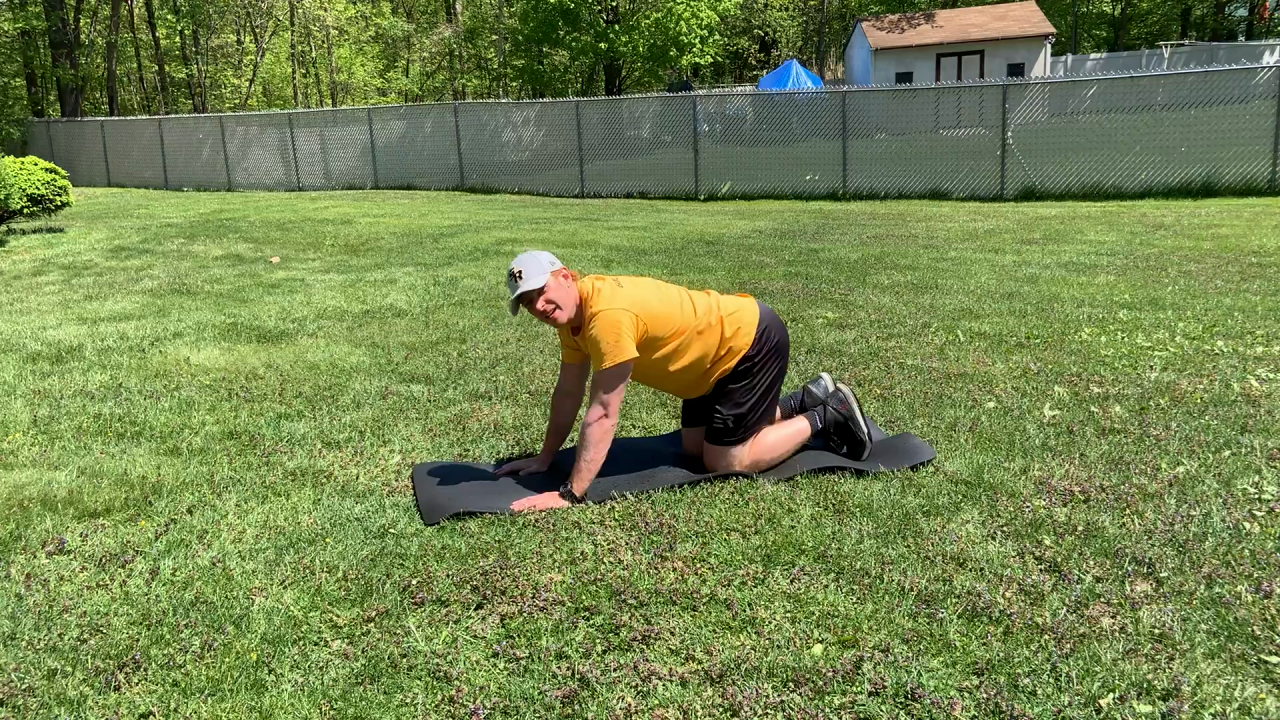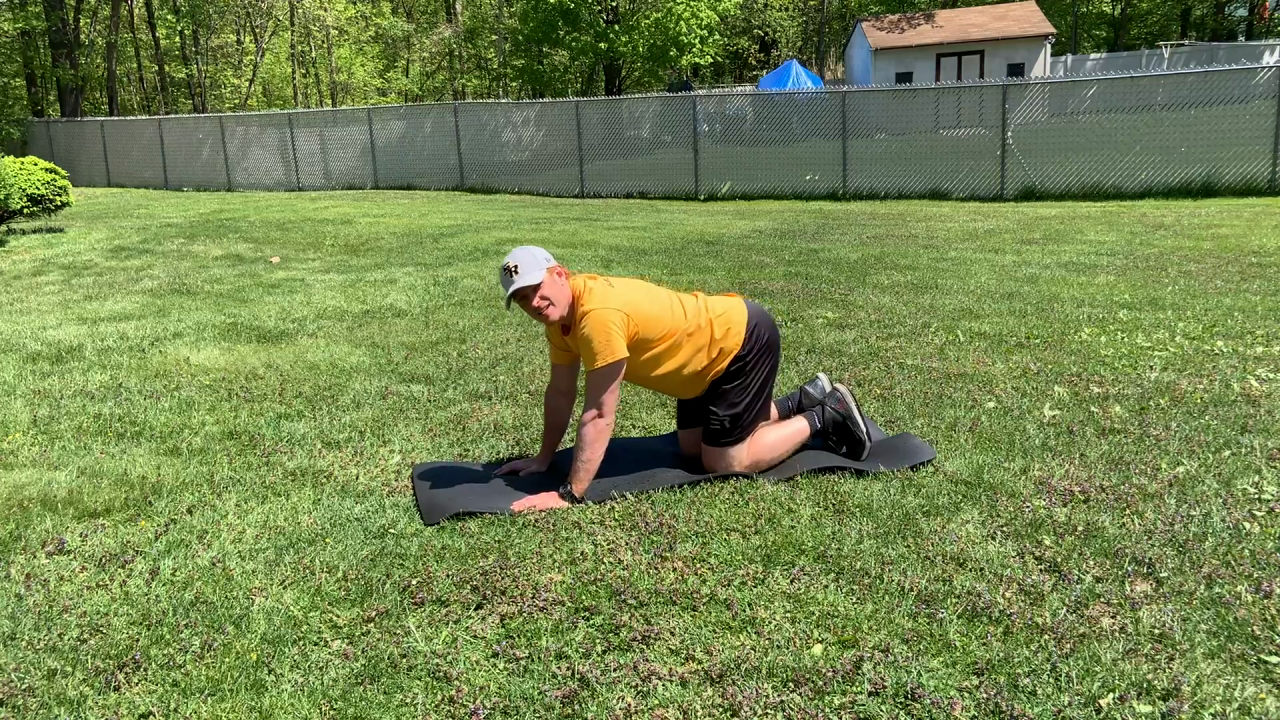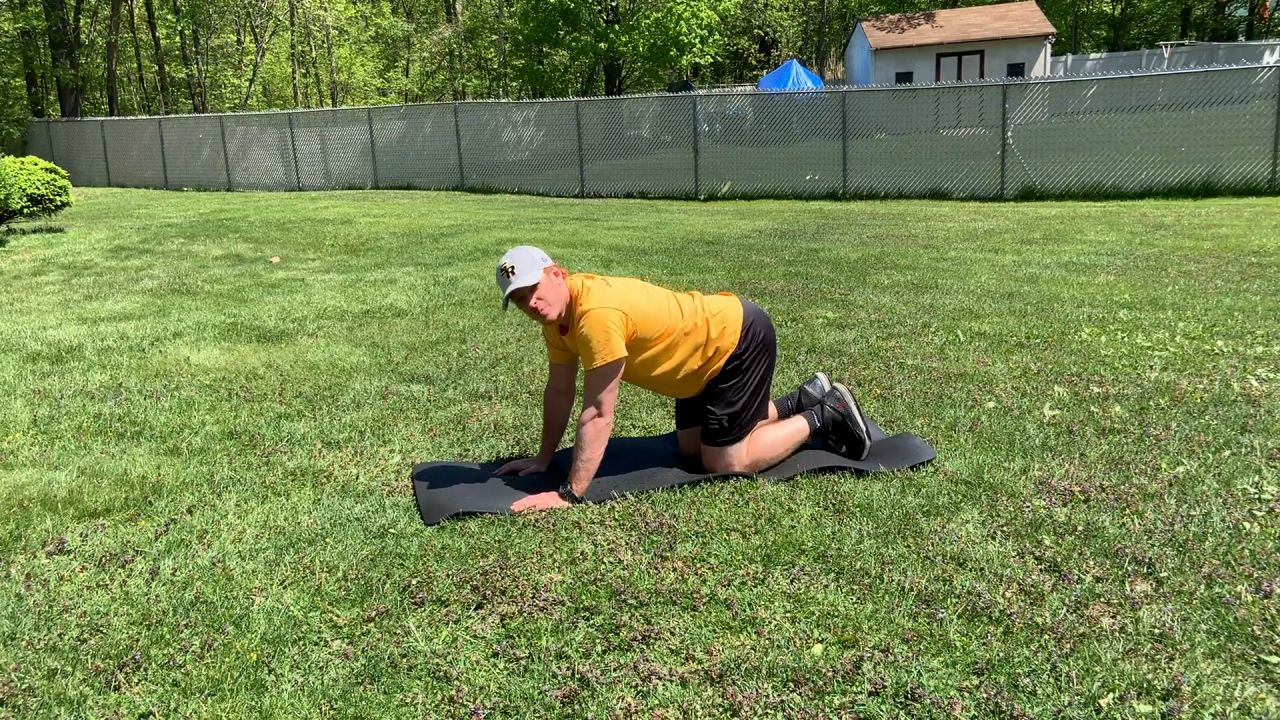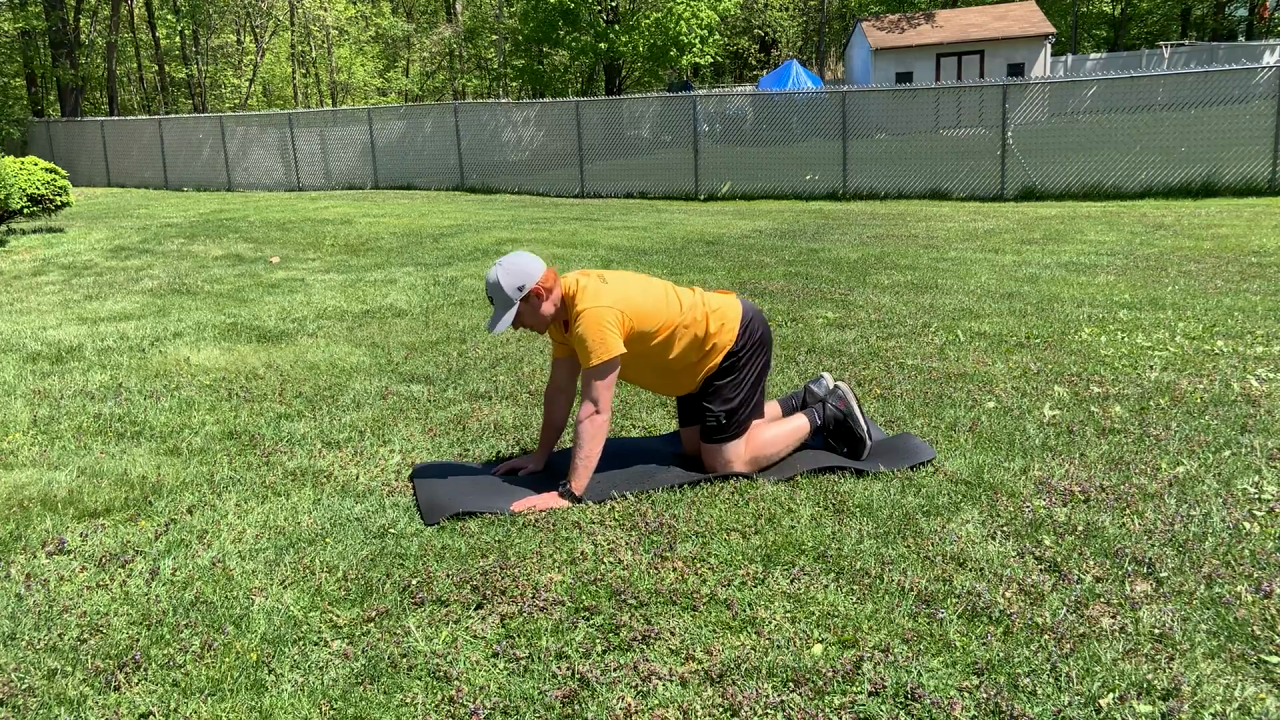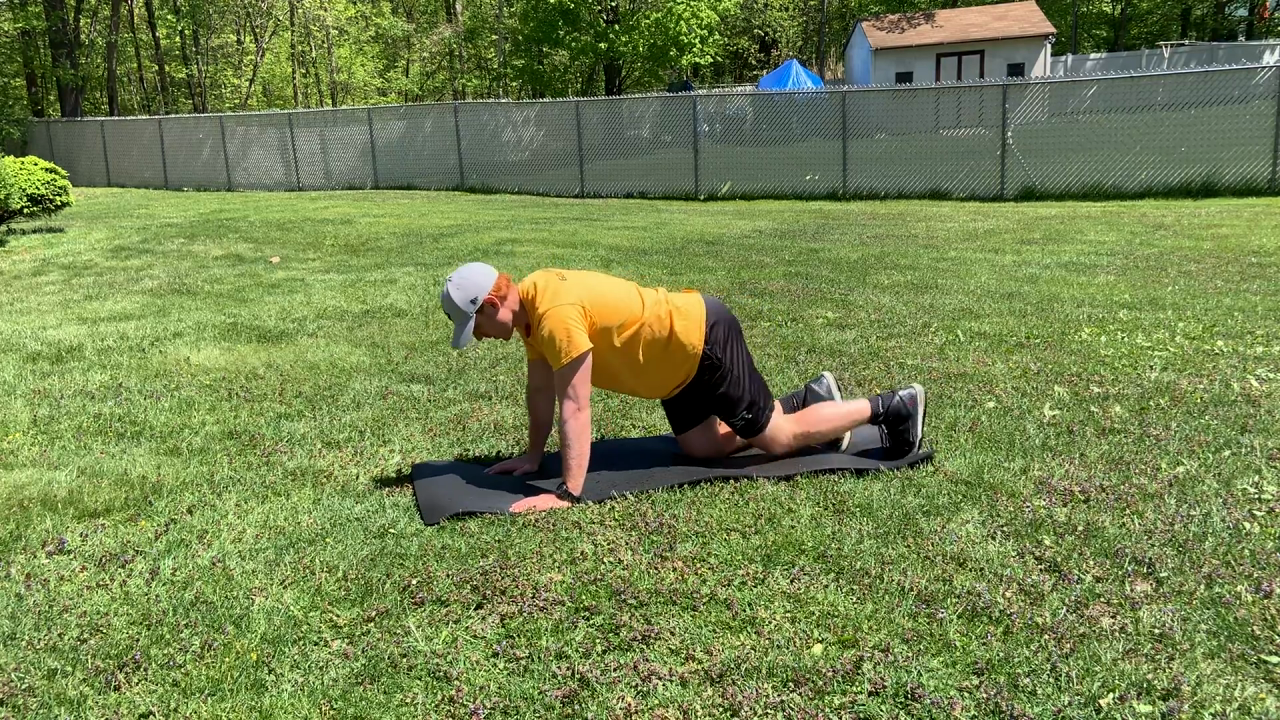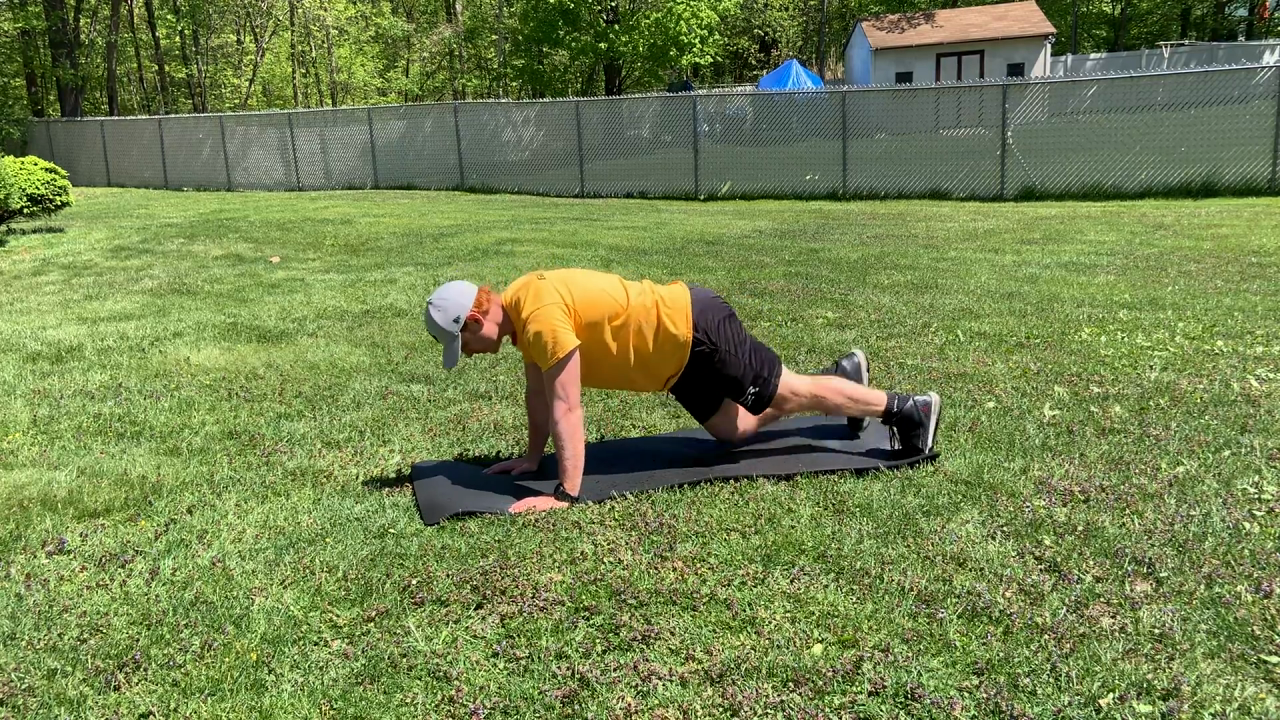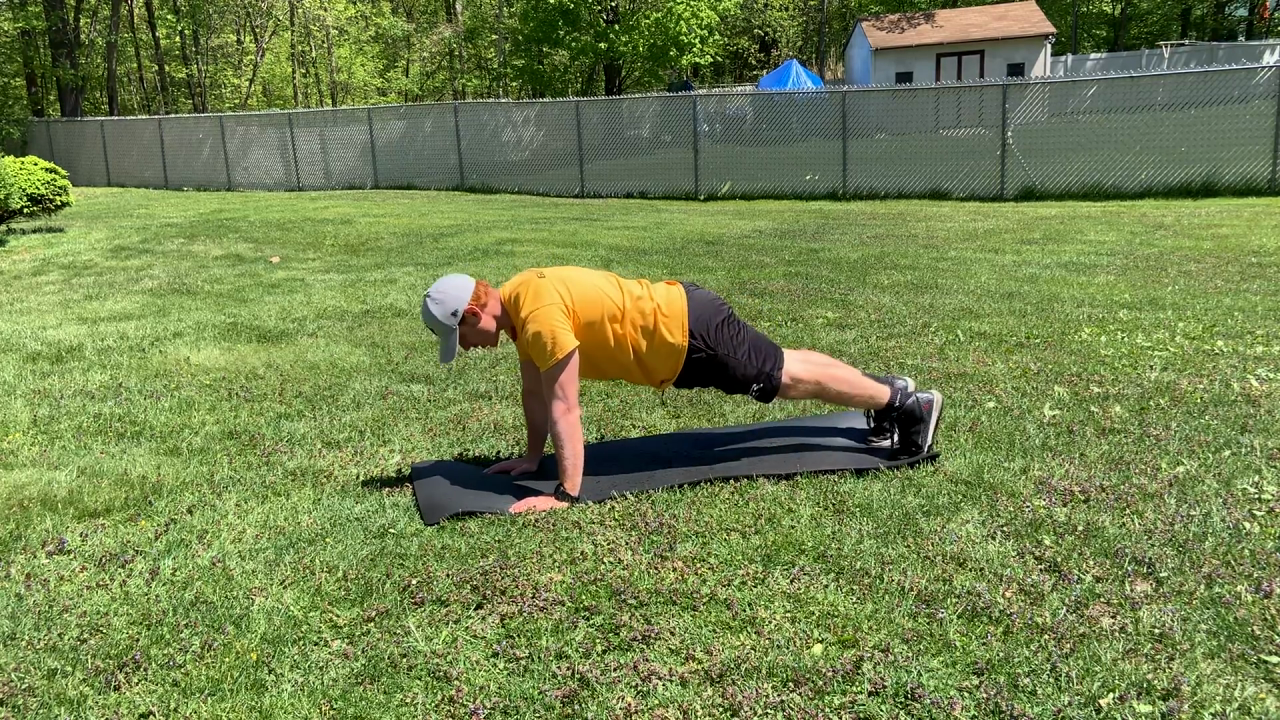
dt=0.5s
person 1, frame 1
left shoulder: (607, 315)
right shoulder: (570, 310)
left elbow: (603, 414)
right elbow: (568, 392)
left wrist: (570, 493)
right wrist: (544, 458)
left hip: (754, 340)
right hip: (722, 340)
left knee: (724, 461)
right knee: (695, 446)
left ankle: (826, 415)
right ankle: (807, 399)
person 1, frame 2
left shoulder: (598, 315)
right shoulder: (559, 310)
left elbow: (599, 416)
right elbow: (560, 392)
left wrist: (570, 495)
right wrist: (543, 459)
left hip: (745, 339)
right hip: (717, 340)
left knee: (724, 462)
right knee: (692, 448)
left ankle: (825, 416)
right ankle: (804, 400)
person 1, frame 3
left shoulder: (596, 315)
right shoulder: (555, 310)
left elbow: (597, 415)
right elbow: (558, 391)
left wrist: (569, 494)
right wrist: (542, 459)
left hip: (741, 339)
right hip: (710, 341)
left knee: (725, 461)
right knee: (692, 447)
left ankle: (825, 415)
right ankle: (804, 399)
person 1, frame 4
left shoulder: (593, 314)
right shoulder: (561, 304)
left elbow: (595, 412)
right elbow: (560, 390)
left wrist: (569, 493)
right wrist: (540, 456)
left hip: (736, 337)
right hip: (709, 340)
left knee: (725, 460)
right knee: (694, 445)
left ankle: (824, 413)
right ankle: (808, 399)
person 1, frame 5
left shoulder: (555, 314)
right shoulder: (530, 304)
left elbow: (576, 410)
right elbow: (540, 390)
left wrist: (568, 492)
right wrist: (533, 455)
left hip: (704, 338)
right hip: (681, 347)
left knee: (778, 438)
right knee: (700, 446)
left ankle: (894, 406)
right ankle: (810, 395)
person 1, frame 6
left shoulder: (539, 317)
right shoulder: (520, 306)
left elbow: (565, 409)
right elbow: (537, 392)
left wrist: (566, 493)
right wrist: (531, 457)
left hip: (694, 331)
right hip: (678, 339)
left knee: (788, 393)
right knee: (733, 428)
left ankle: (906, 408)
right ankle: (841, 375)
person 1, frame 7
left shoulder: (538, 315)
right shoulder: (517, 297)
left elbow: (563, 408)
right elbow: (534, 388)
left wrist: (566, 493)
right wrist: (531, 457)
left hip: (690, 333)
right hip: (677, 315)
left knee: (791, 380)
right knee: (784, 366)
left ankle: (909, 403)
right ankle: (890, 391)
